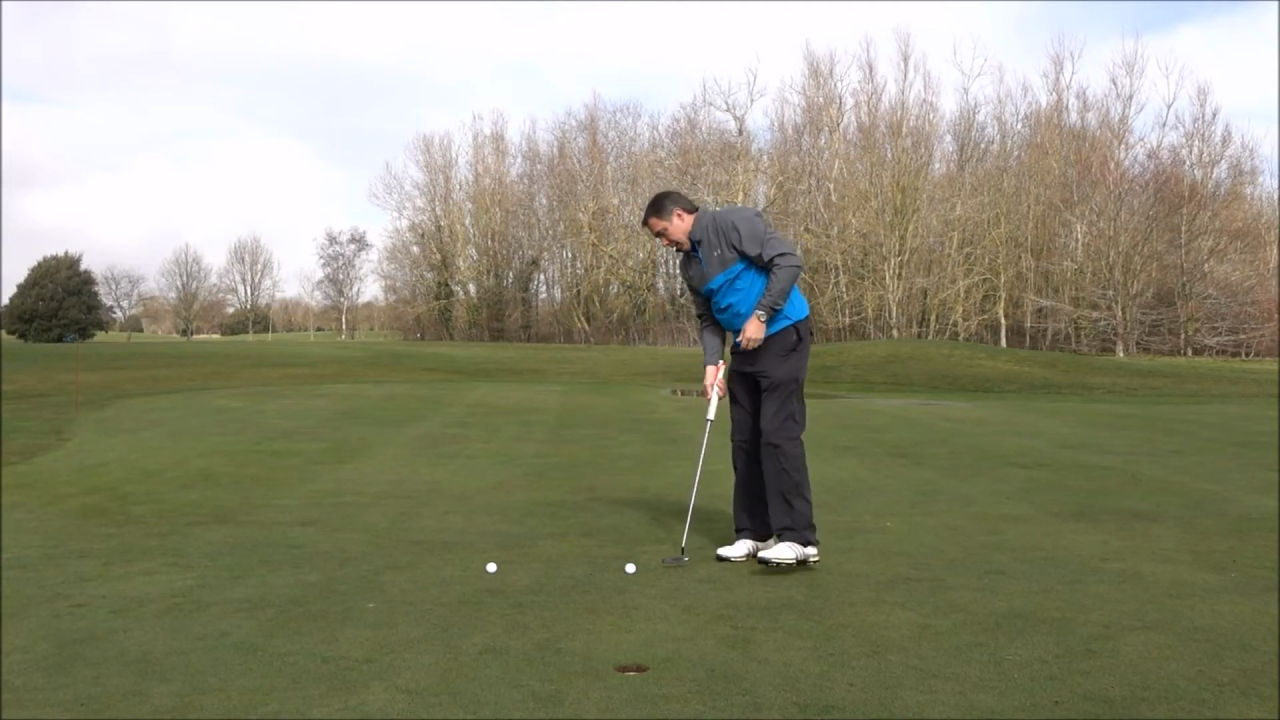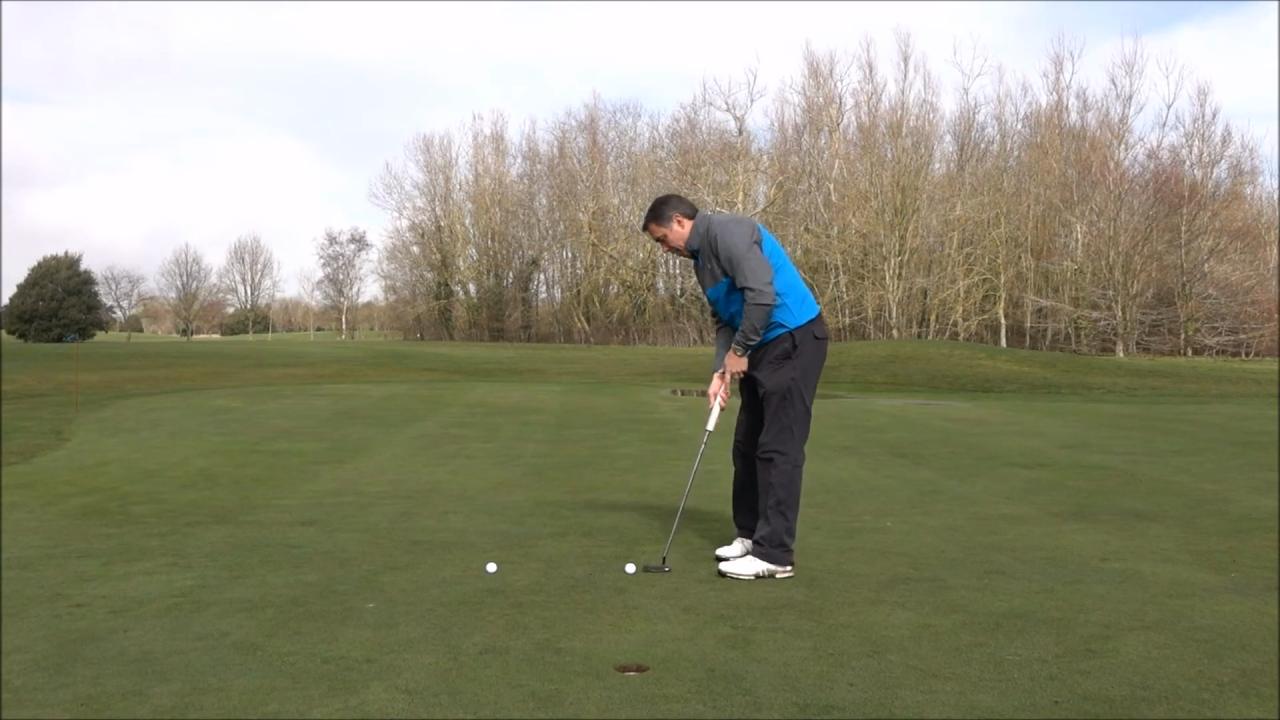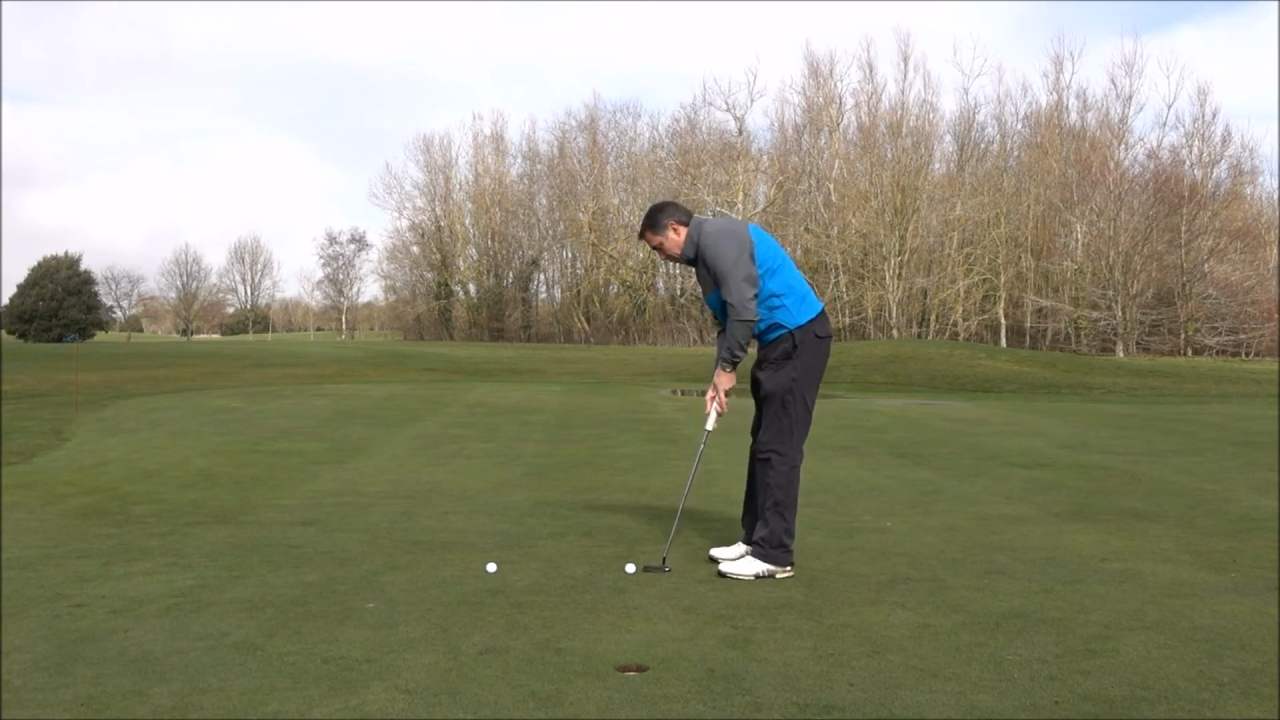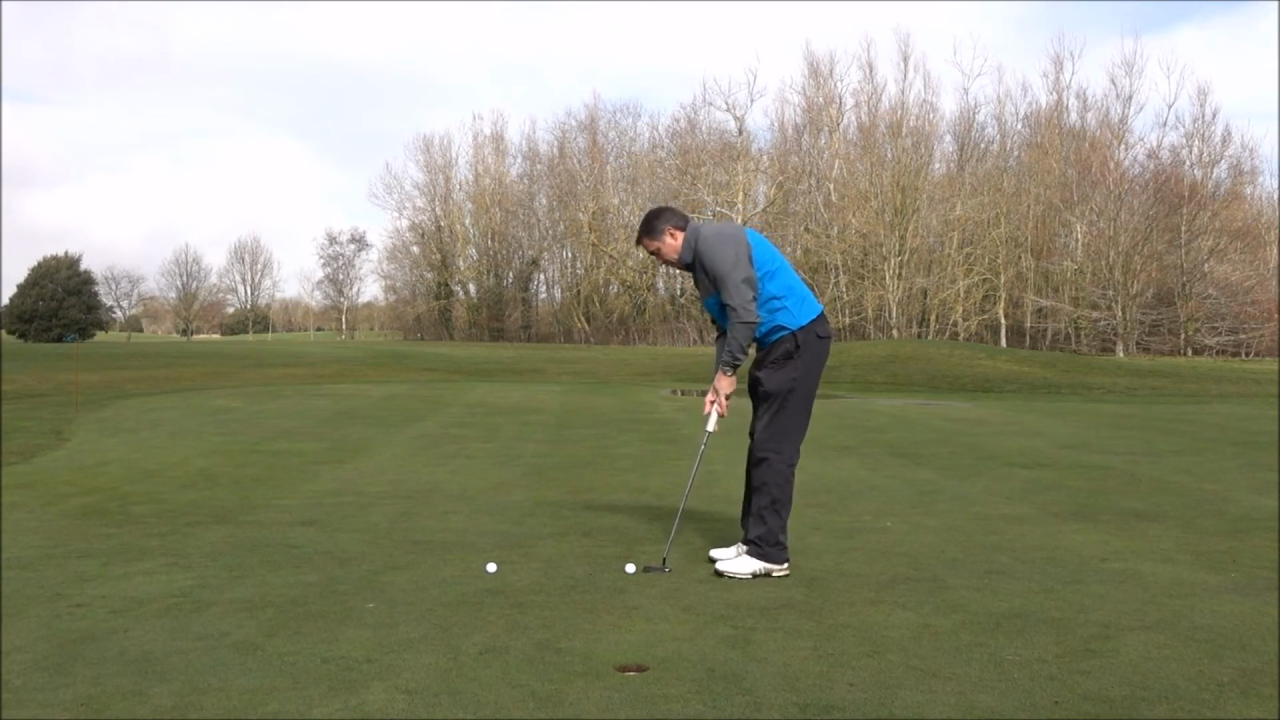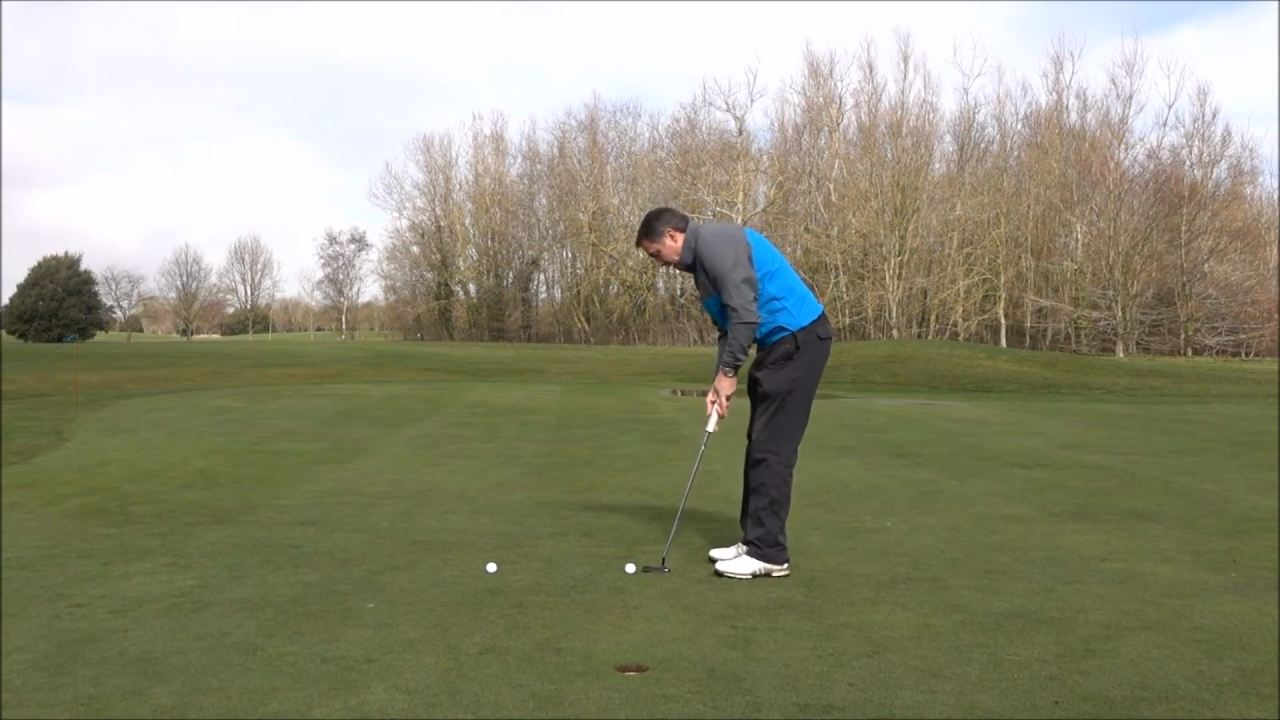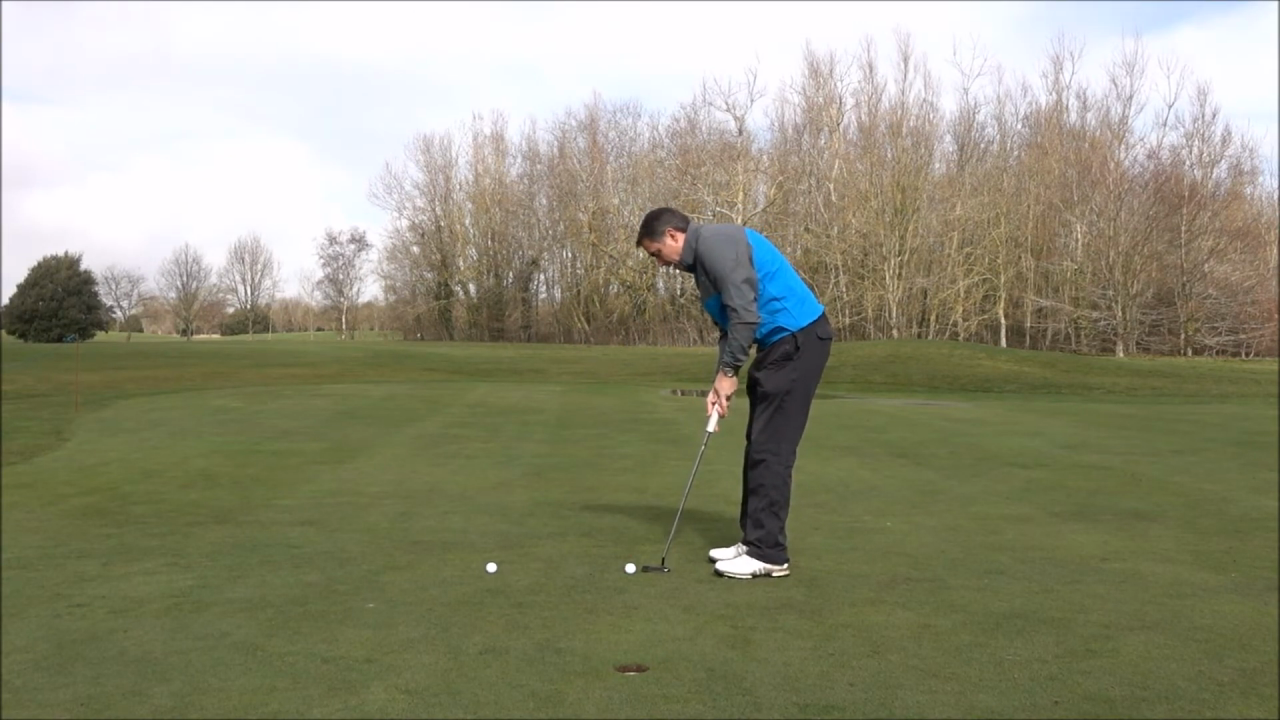
dt=0.4s
person 1, frame 1
left shoulder: (735, 222)
right shoulder: (689, 262)
left elbow: (788, 261)
right elbow: (708, 319)
left wrist: (760, 316)
right wrist: (711, 363)
left hip: (783, 336)
right hip: (746, 349)
left knee: (780, 434)
right knee: (745, 441)
left ankle: (798, 539)
right ankle: (754, 534)
person 1, frame 2
left shoulder: (726, 231)
right shoulder: (703, 256)
left elbow: (761, 295)
right elbow: (726, 319)
left wrist: (739, 351)
right wrist: (721, 370)
left hip: (793, 339)
right hip: (769, 344)
left knee: (778, 446)
right knee: (747, 443)
left ankle: (774, 554)
right ankle: (751, 534)
person 1, frame 3
left shoulder: (718, 237)
right shoulder: (704, 255)
left elbow: (744, 310)
right elbow: (729, 320)
left wrist: (726, 367)
right wrist: (719, 378)
left hip: (797, 337)
right hip: (781, 340)
left knee: (778, 448)
right knee: (764, 445)
left ankle: (774, 555)
right ankle: (756, 541)
person 1, frame 4
left shoulder: (715, 242)
right shoulder: (700, 261)
left elbow: (745, 312)
right elbow: (727, 323)
left wrist: (727, 371)
right wrist: (719, 381)
left hip: (797, 337)
right hip: (781, 341)
left knee: (774, 447)
right knee: (762, 444)
left ankle: (769, 553)
right ankle: (756, 541)
person 1, frame 5
left shoulder: (714, 242)
right shoulder: (702, 258)
left elbow: (745, 313)
right elbow: (729, 323)
left wrist: (727, 372)
right wrist: (720, 382)
left hip: (797, 338)
right hip: (782, 341)
left knee: (772, 447)
right knee: (760, 445)
left ankle: (769, 553)
right ankle: (755, 542)
person 1, frame 6
left shoulder: (715, 243)
right shoulder: (703, 260)
left elbow: (745, 313)
right elbow: (730, 323)
left wrist: (727, 372)
right wrist: (721, 382)
left hip: (797, 338)
right hip: (781, 342)
left knee: (770, 447)
right knee: (759, 445)
left ankle: (769, 553)
right ankle: (754, 541)
